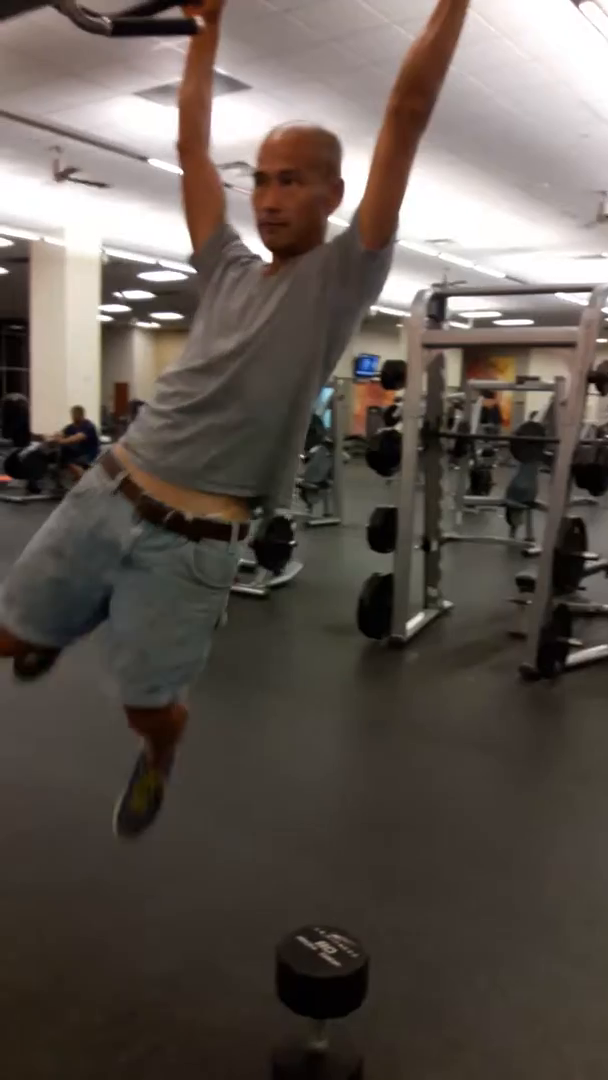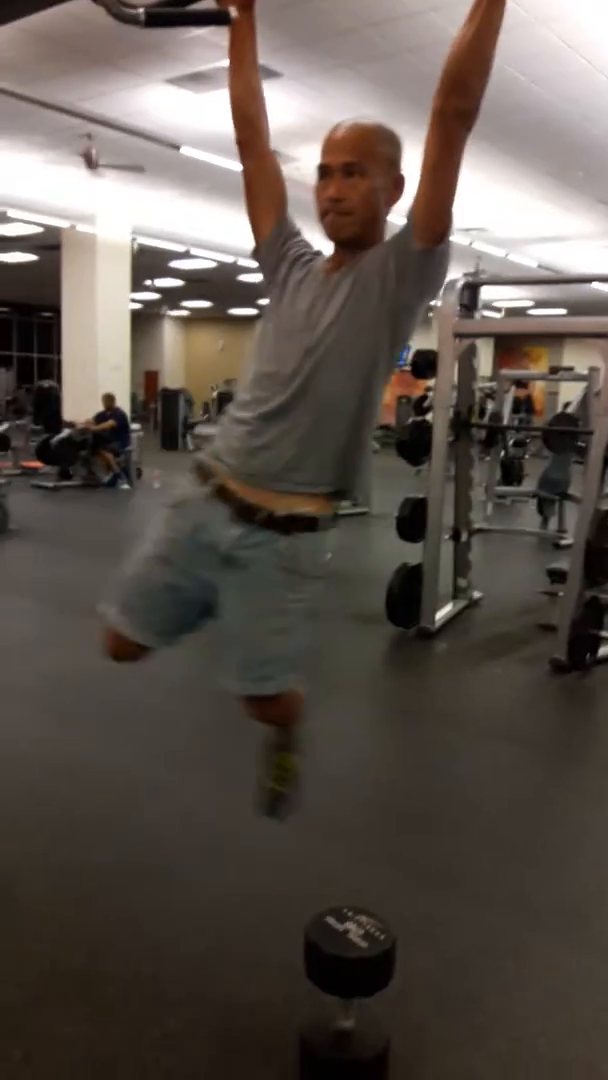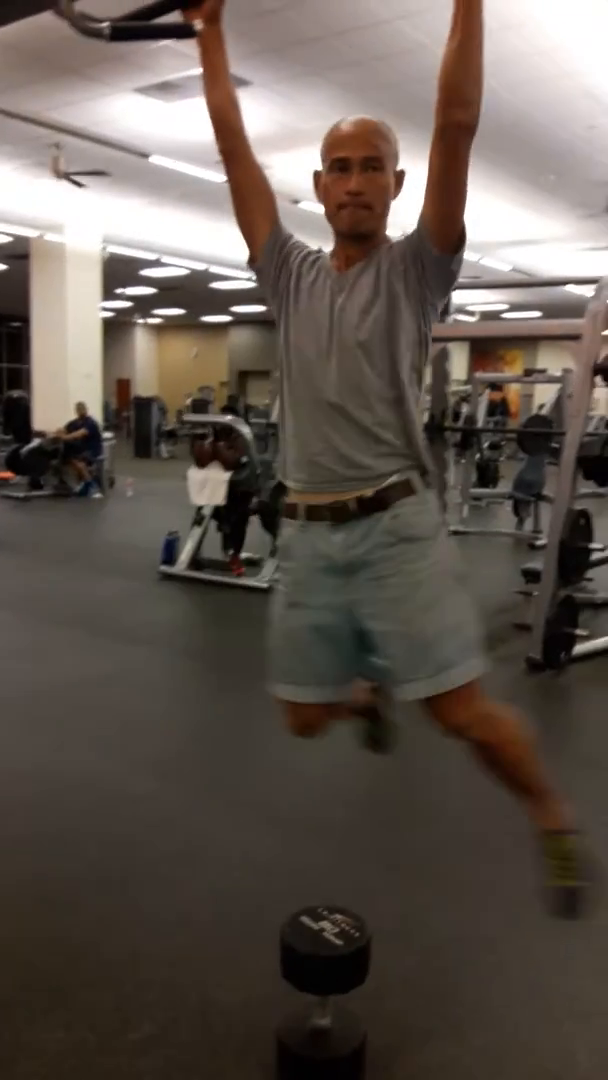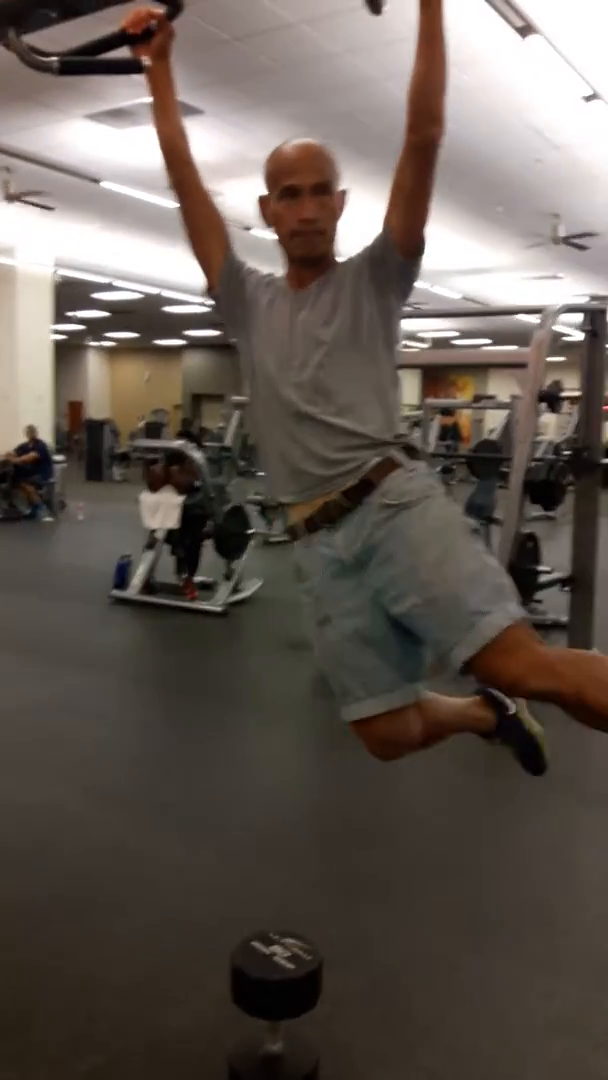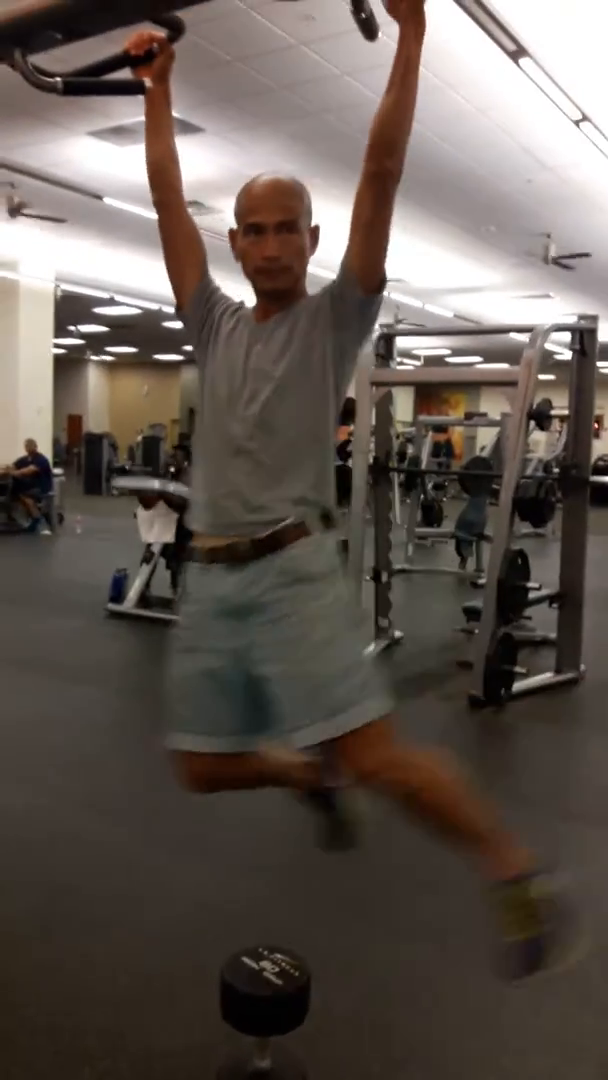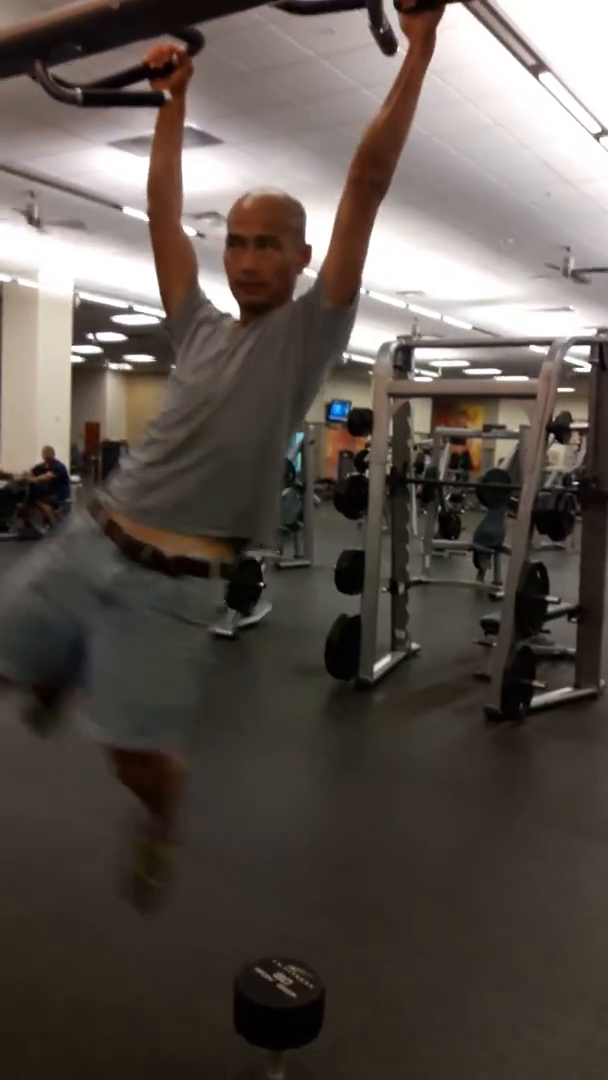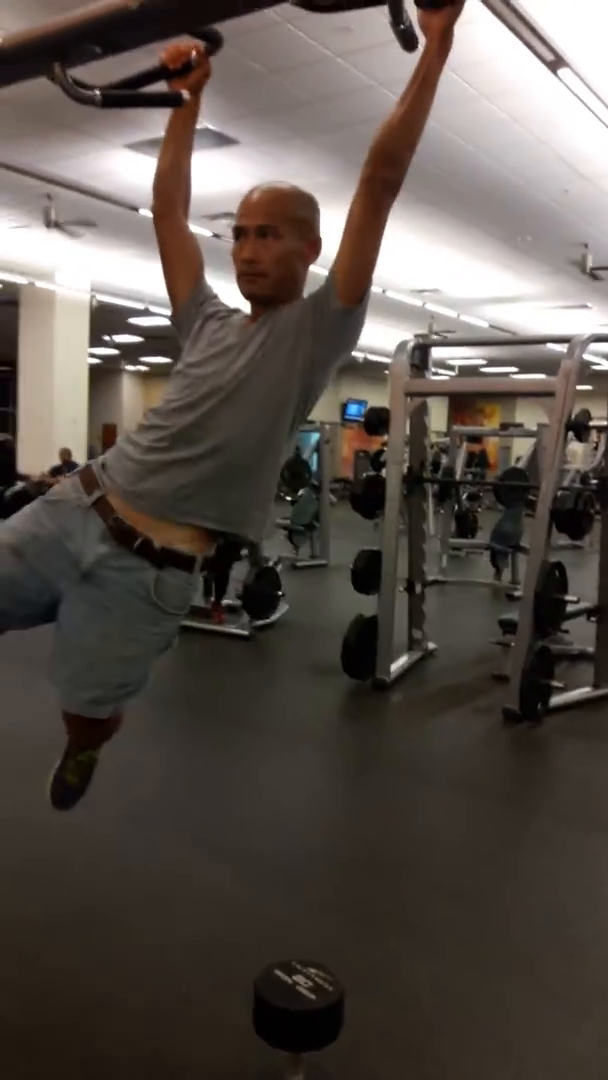
dt=0.3s
person 1, frame 1
left shoulder: (344, 275)
right shoulder: (227, 271)
left elbow: (405, 116)
right elbow: (192, 149)
left hip: (187, 541)
right hip: (105, 496)
left knee: (148, 704)
left ankle: (157, 760)
right ankle: (68, 624)
person 1, frame 2
left shoulder: (405, 268)
right shoulder: (293, 263)
left elbow: (454, 114)
right elbow: (249, 141)
left hip: (286, 532)
right hip: (204, 504)
left knee: (266, 693)
right knee: (124, 643)
left ankle: (285, 741)
right ankle: (226, 610)
person 1, frame 3
left shoulder: (415, 264)
right shoulder: (293, 273)
left elbow: (456, 125)
right elbow: (235, 153)
left hip: (396, 527)
right hip: (309, 534)
left knee: (460, 707)
right knee: (305, 715)
left ankle: (554, 824)
right ankle: (369, 694)
person 1, frame 4
left shoulder: (372, 279)
right shoulder: (247, 298)
left elbow: (422, 138)
right elbow: (184, 180)
right wrist: (158, 68)
left hip: (391, 504)
right hip: (318, 538)
left knee: (526, 664)
right knee: (387, 729)
right ankle: (482, 714)
person 1, frame 5
left shoulder: (333, 317)
right shoulder: (216, 325)
left elbow: (381, 176)
right elbow: (169, 205)
right wrist: (157, 91)
left hip: (292, 574)
right hip: (211, 579)
left knee: (370, 753)
right knee: (199, 766)
left ankle: (515, 874)
right ankle: (307, 772)
person 1, frame 6
left shoulder: (311, 332)
right shoulder: (201, 329)
left elbow: (364, 189)
right elbow: (162, 216)
right wrist: (174, 107)
left hip: (167, 584)
right hip: (88, 543)
left knee: (139, 755)
left ankle: (159, 826)
person 1, frame 7
left shoulder: (322, 325)
right shoulder: (207, 323)
left elbow: (380, 182)
right elbow: (167, 211)
right wrist: (189, 100)
left hip: (146, 566)
right hip: (73, 513)
left knee: (88, 712)
left ankle: (82, 749)
